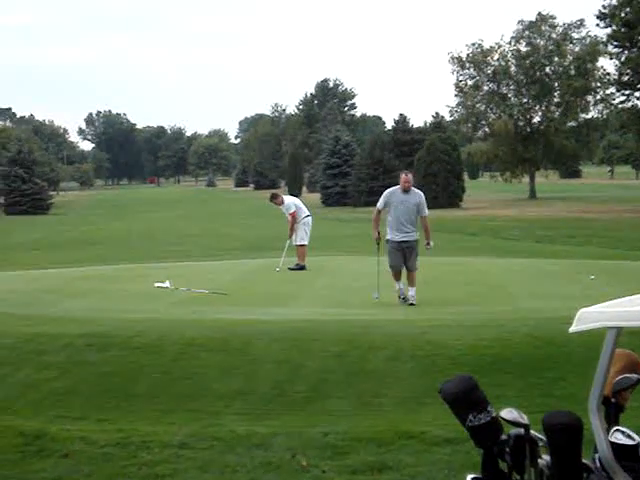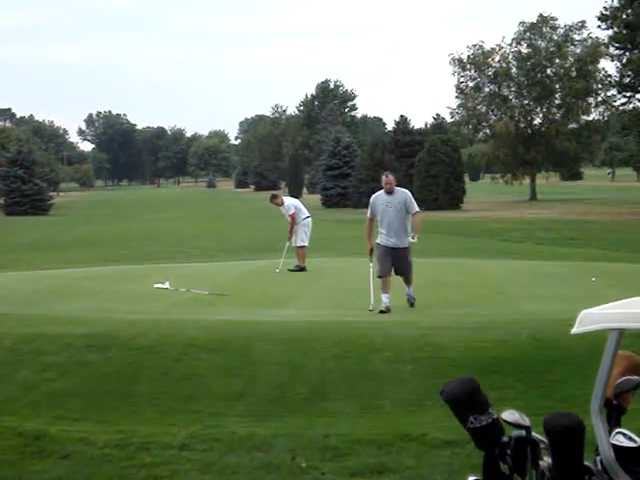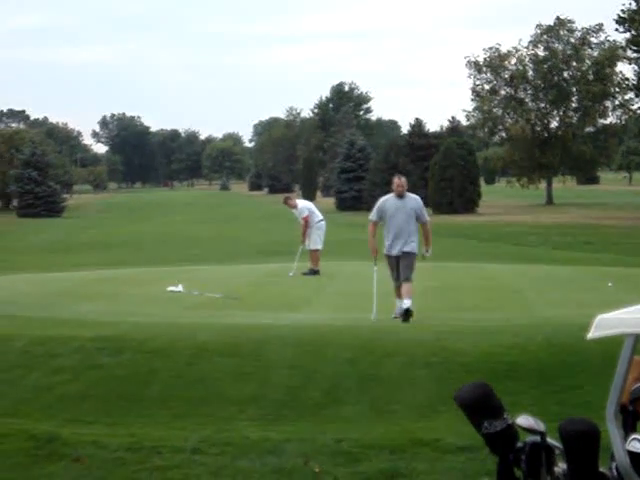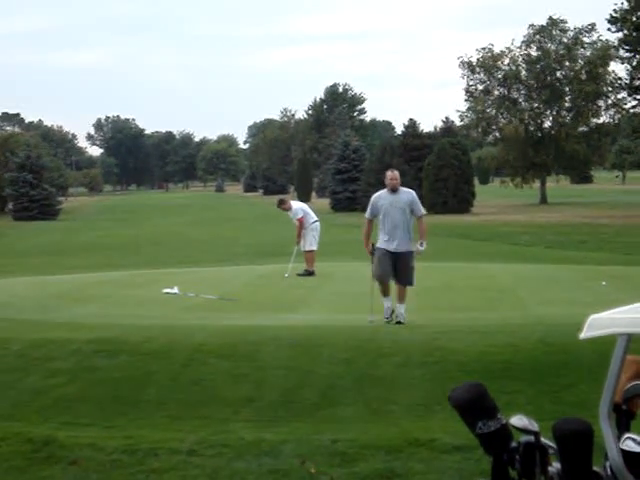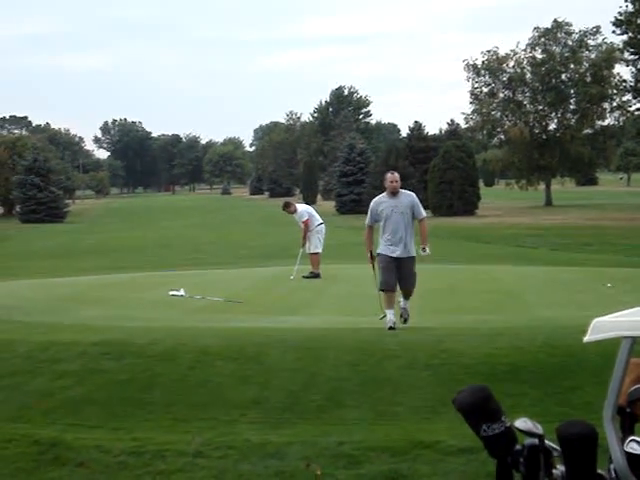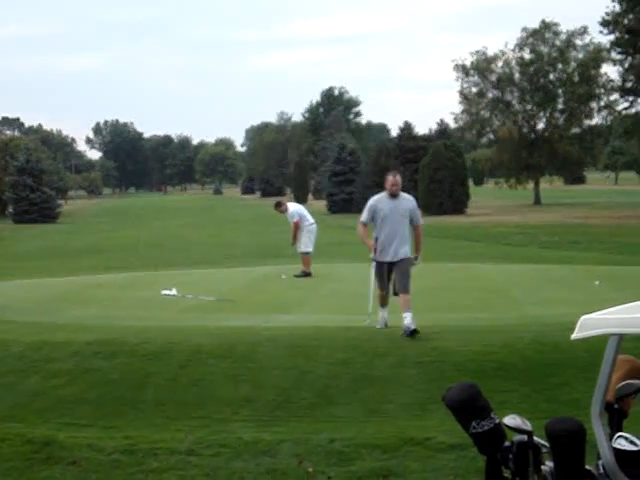
dt=0.4s
person 1, frame 1
left shoulder: (419, 195)
right shoulder: (389, 193)
left elbow: (424, 218)
right elbow: (378, 211)
left wrist: (428, 239)
right wrist: (375, 231)
left hip: (411, 237)
right hip: (393, 237)
left knee: (411, 267)
right knee: (395, 267)
left ankle: (412, 294)
right ankle: (400, 288)
person 1, frame 2
left shoulder: (405, 194)
right shoulder: (375, 198)
left elbow: (415, 214)
right elbow: (370, 220)
left wrist: (414, 234)
right wrist: (369, 242)
left hip: (402, 242)
right hip: (383, 242)
left knee: (406, 273)
right knee: (384, 272)
left ankle: (409, 292)
right ankle: (385, 303)
person 1, frame 3
left shoulder: (415, 201)
right shoulder: (383, 202)
left elbow: (425, 224)
right elbow: (373, 223)
left wrist: (428, 246)
right wrist: (372, 244)
left hip: (409, 247)
right hip: (391, 248)
left knee: (406, 278)
right knee: (398, 280)
left ankle: (407, 307)
right ankle: (399, 306)
person 1, frame 4
left shoulder: (410, 195)
right shoulder: (377, 198)
left elbow: (420, 218)
right elbow: (369, 221)
left wrist: (422, 240)
right wrist: (367, 243)
left hip: (405, 246)
right hip: (384, 245)
left knee: (402, 281)
right knee: (381, 276)
left ankle: (400, 312)
right ankle: (387, 305)
person 1, frame 5
left shoulder: (410, 197)
right shoulder: (376, 202)
left elbow: (422, 220)
right elbow: (369, 227)
left wrist: (424, 244)
right wrist: (369, 250)
left hip: (407, 251)
right hip: (386, 251)
left knee: (408, 286)
right knee: (387, 285)
left ankle: (404, 304)
right ankle: (390, 318)
person 1, frame 6
left shoulder: (410, 201)
right shoulder: (375, 201)
left elbow: (417, 228)
right elbow: (362, 224)
left wrist: (417, 253)
right wrist: (368, 242)
left hip: (403, 254)
right hip: (381, 254)
left knee: (403, 288)
right knee: (383, 289)
left ankle: (408, 324)
right ankle: (383, 315)
